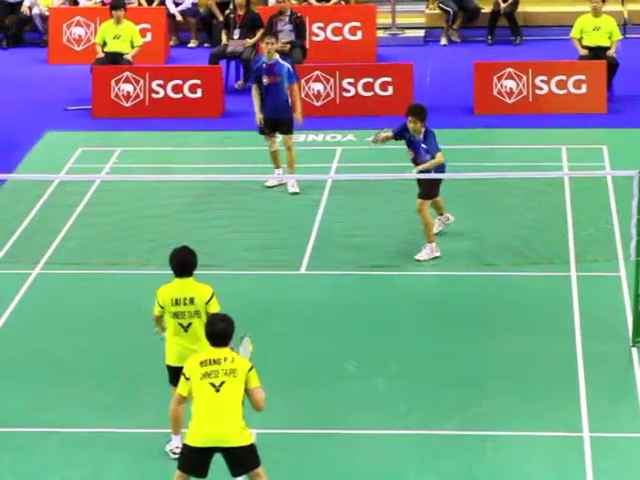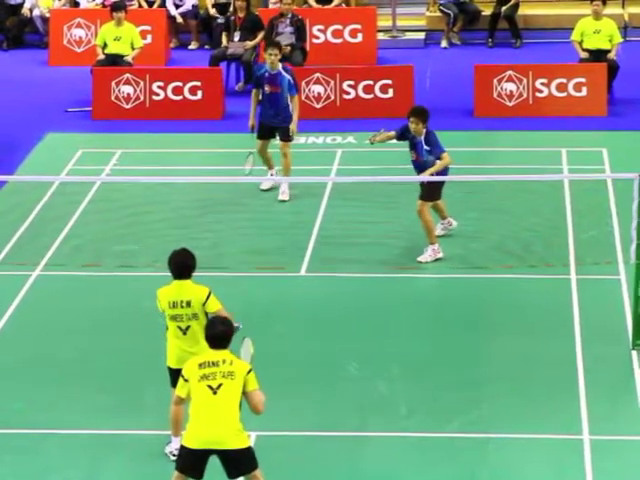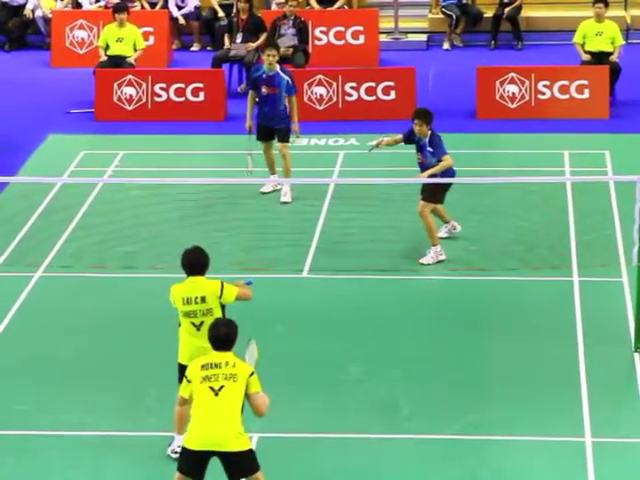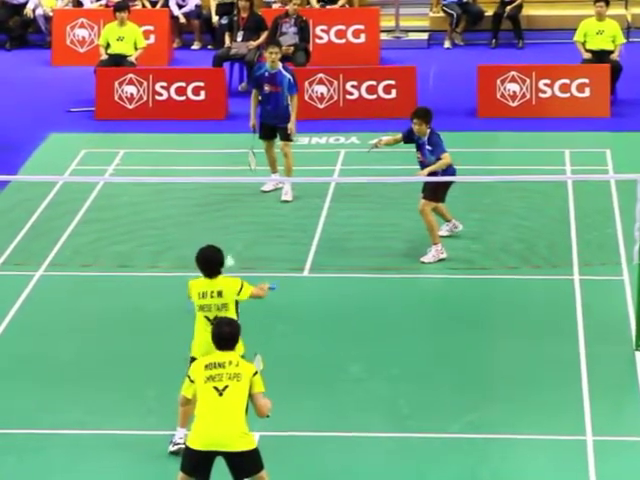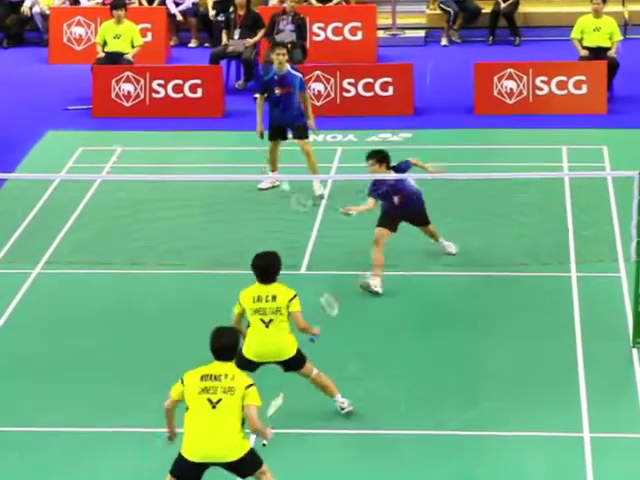
dt=0.7s
person 1, frame 1
left shoulder: (163, 292)
right shoulder: (205, 291)
left elbow: (157, 318)
left wrist: (162, 329)
left hip: (176, 354)
right hip: (202, 353)
left ankle: (175, 443)
person 1, frame 2
left shoulder: (162, 294)
right shoulder: (202, 292)
right elbow: (223, 317)
left hip: (176, 356)
right hip: (203, 355)
left ankle: (175, 445)
person 1, frame 3
left shoulder: (176, 291)
right shoulder: (216, 287)
right elbow: (248, 294)
right wrist: (240, 285)
left hip: (188, 355)
left ankle: (178, 443)
person 1, frame 4
left shoulder: (193, 285)
right shoulder: (233, 284)
right elbow: (260, 294)
right wrist: (264, 287)
left hip: (201, 349)
left ankle: (180, 436)
person 1, frame 5
left shoulder: (245, 295)
right shoulder: (288, 294)
left elbow: (236, 322)
right elbow: (301, 325)
right wrist: (312, 331)
left hip: (255, 350)
right hip: (284, 349)
right knee: (311, 373)
right ankle: (341, 401)
person 2, frame 1
left shoulder: (192, 363)
right shoulder: (244, 364)
left elbow: (178, 401)
right elbow: (259, 405)
right wrist: (260, 390)
left hip: (199, 435)
right hip: (235, 435)
person 2, frame 2
left shoulder: (191, 365)
right shoulder: (243, 367)
left elbow: (177, 401)
right elbow: (258, 408)
right wrist: (260, 394)
left hip: (196, 437)
right hip: (231, 438)
person 2, frame 3
left shoulder: (195, 366)
right shoulder: (245, 369)
left elbow: (181, 402)
right elbow: (260, 410)
right wrist: (265, 398)
left hip: (198, 439)
right hip: (233, 440)
person 2, frame 4
left shoulder: (197, 366)
right shoulder: (249, 369)
left elbow: (184, 401)
right elbow: (262, 411)
right wrist: (268, 403)
left hip: (202, 438)
right hip: (237, 439)
person 2, frame 5
left shoulder: (192, 376)
right shoulder: (245, 383)
left elbow: (168, 406)
right elbow: (254, 424)
left wrist: (171, 429)
right wrist: (266, 432)
left hip: (196, 450)
right hip: (232, 449)
person 3, frame 1
left shoulder: (285, 64)
right shoulder: (257, 65)
left elbow: (293, 87)
right elbow: (255, 89)
left wrist: (297, 110)
right wrist: (257, 111)
left hip: (284, 112)
right hip: (266, 112)
left knee: (288, 144)
right knee: (270, 143)
left ankle: (291, 179)
right ankle: (279, 174)
person 3, frame 2
left shoulder: (287, 74)
right shoulder: (259, 71)
left elbow: (294, 98)
right elbow: (255, 93)
left wrist: (294, 121)
right wrist: (252, 116)
left hip: (284, 118)
right hip: (265, 117)
left knee: (285, 150)
right knee: (261, 148)
left ankle: (284, 185)
right ankle: (272, 173)
person 3, frame 3
left shoulder: (285, 75)
right shoulder: (256, 72)
left elbow: (291, 98)
right elbow: (252, 95)
left wrist: (294, 121)
right wrist: (249, 118)
left hip: (281, 119)
right hip: (263, 119)
left knee: (283, 150)
right knee: (266, 149)
left ankle: (286, 187)
right ankle: (274, 180)
person 3, frame 4
left shoulder: (287, 73)
right shoulder: (259, 71)
left elbow: (293, 97)
right elbow: (255, 94)
left wrist: (292, 120)
right wrist: (253, 117)
left hip: (283, 118)
right hip: (266, 117)
left knee: (286, 149)
right knee: (268, 147)
left ankle: (288, 185)
right ankle: (276, 179)
person 3, frame 5
left shoulder: (297, 75)
right shoulder: (266, 75)
left elbow: (304, 95)
right elbow: (261, 98)
left wrist: (310, 117)
right wrist: (259, 122)
left hip: (297, 117)
right hip: (276, 118)
left knee: (306, 148)
right knee: (273, 148)
left ankle: (316, 182)
right ankle: (273, 176)
person 4, frame 1
left shoulder: (429, 136)
right shoulder: (405, 129)
left elbow: (440, 159)
right elbow: (389, 135)
left wrist: (418, 168)
right wrist: (380, 138)
left hip: (433, 172)
right hip: (422, 171)
left knee: (421, 207)
right knee: (431, 196)
left ankle: (432, 247)
right ankle: (444, 217)
person 4, frame 2
left shoulder: (430, 138)
right shoulder: (408, 130)
left elbow: (447, 159)
right elbow: (390, 135)
left wrist: (428, 172)
right wrist: (378, 138)
left hip: (435, 175)
right hip: (425, 173)
left knee: (422, 208)
right knee: (432, 199)
left ankle: (434, 249)
right ankle: (447, 222)
person 4, frame 3
left shoulder: (434, 141)
right shoulder: (414, 133)
left elbow: (449, 162)
right elbow: (396, 139)
left wrist: (428, 172)
right wrist: (385, 142)
left hip: (442, 177)
right hip: (431, 176)
left knee: (423, 209)
right knee: (430, 203)
left ankle: (437, 251)
right ankle: (450, 225)
person 4, frame 4
left shoulder: (433, 139)
right shoulder: (414, 132)
left elbow: (447, 160)
right elbow: (395, 139)
left wrist: (427, 170)
right wrist: (384, 141)
left hip: (443, 175)
right hip: (433, 175)
left knee: (424, 208)
right knee: (431, 201)
left ankle: (438, 250)
right ankle: (452, 224)
person 4, frame 5
left shoulder: (399, 170)
right shoulder: (376, 185)
left elbow: (411, 161)
right elbow: (369, 205)
left wrist: (427, 167)
right wrist: (354, 209)
left hip: (414, 205)
right hip: (391, 209)
left knee: (428, 231)
right knee: (377, 240)
left ankle: (441, 241)
right ankle: (375, 280)
